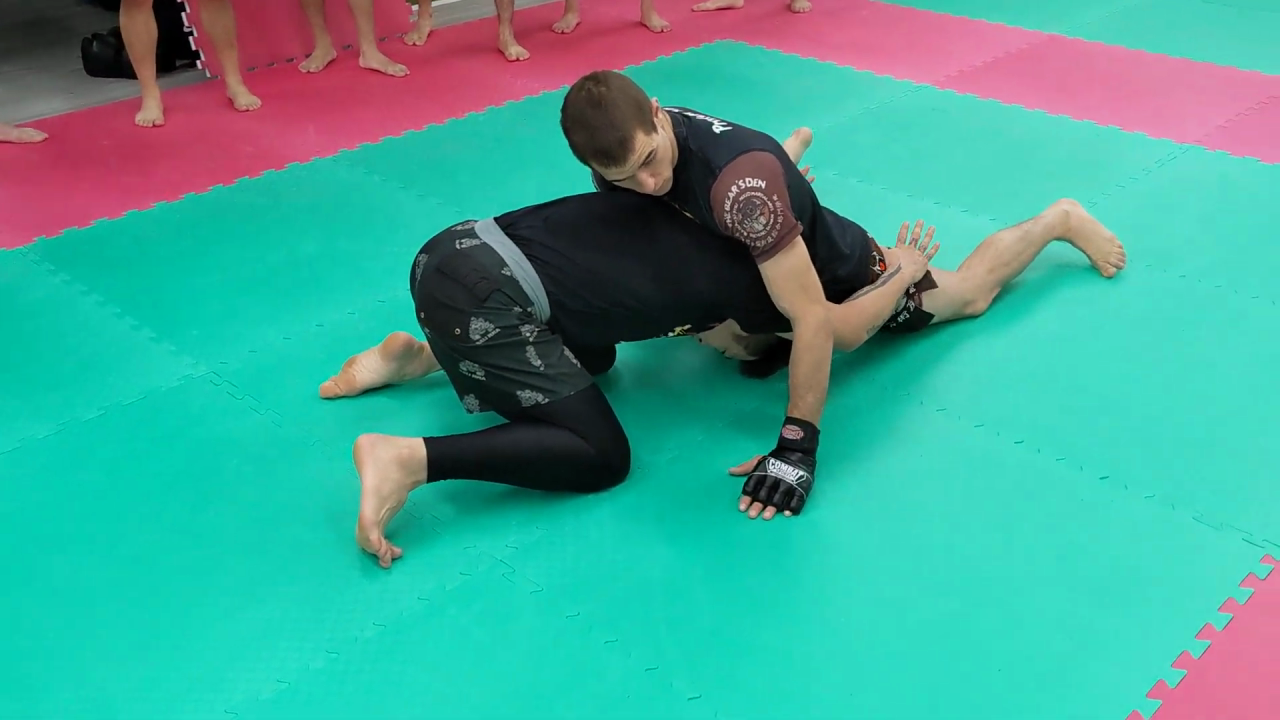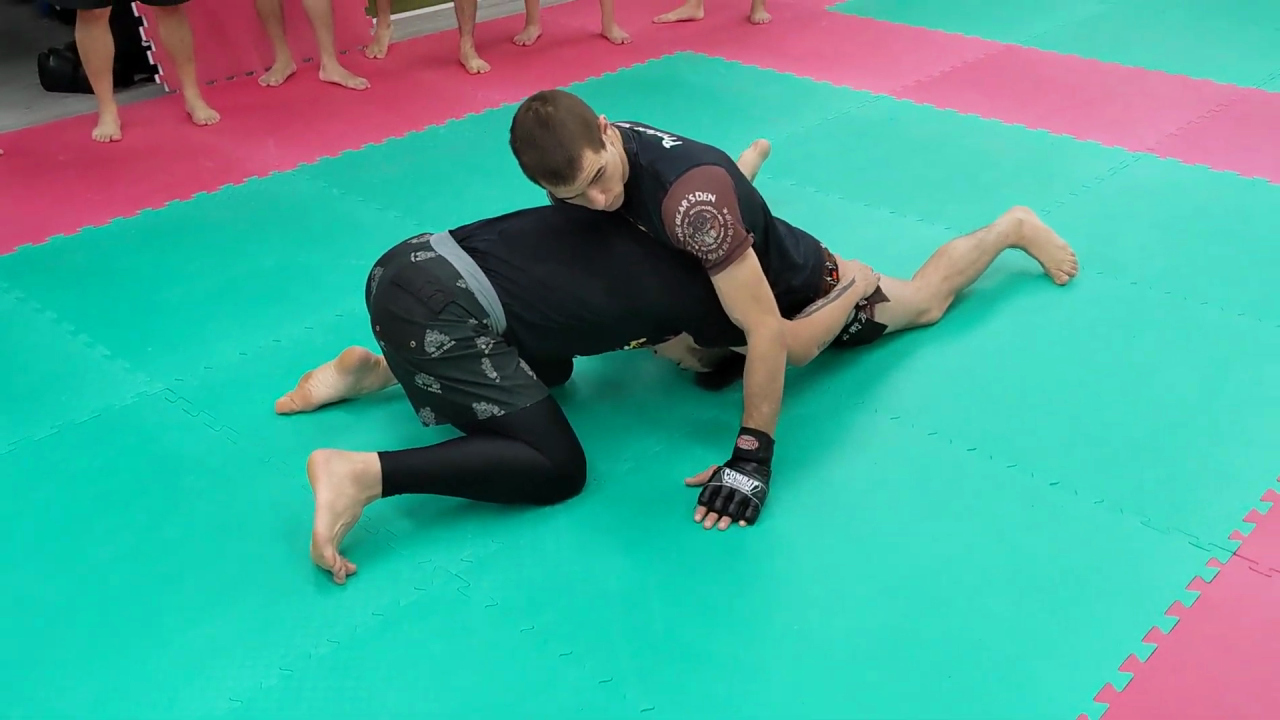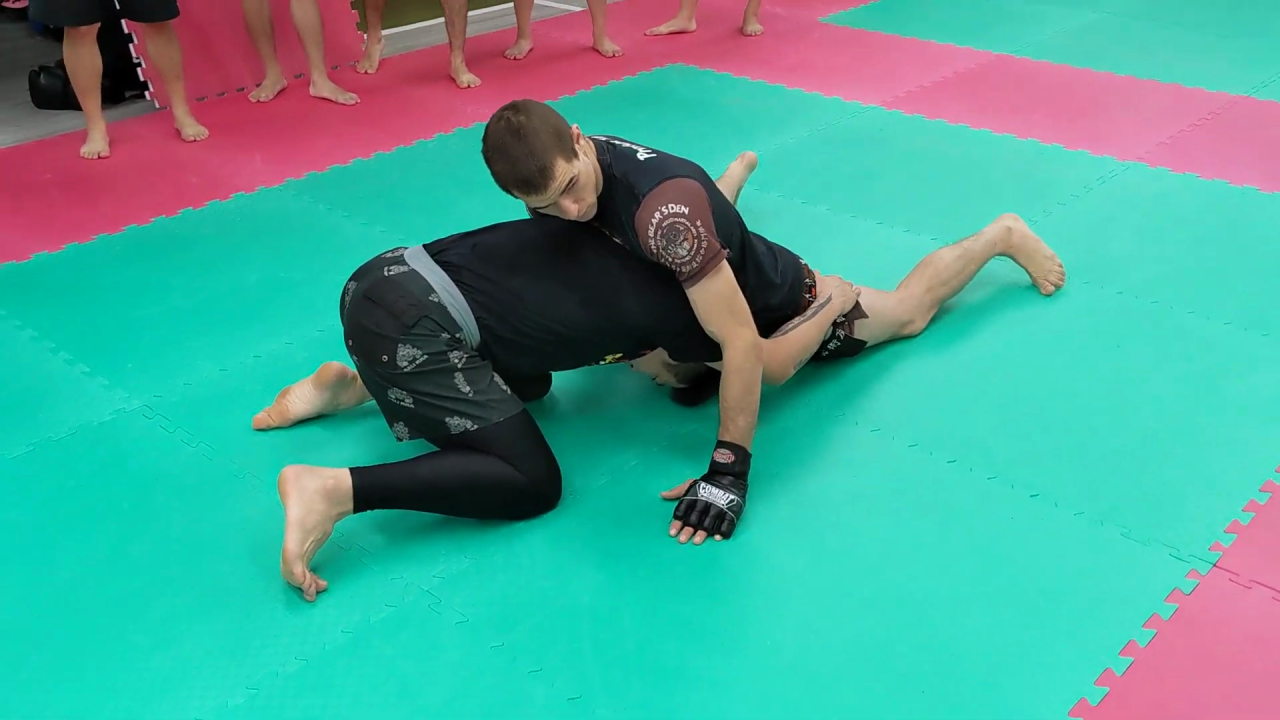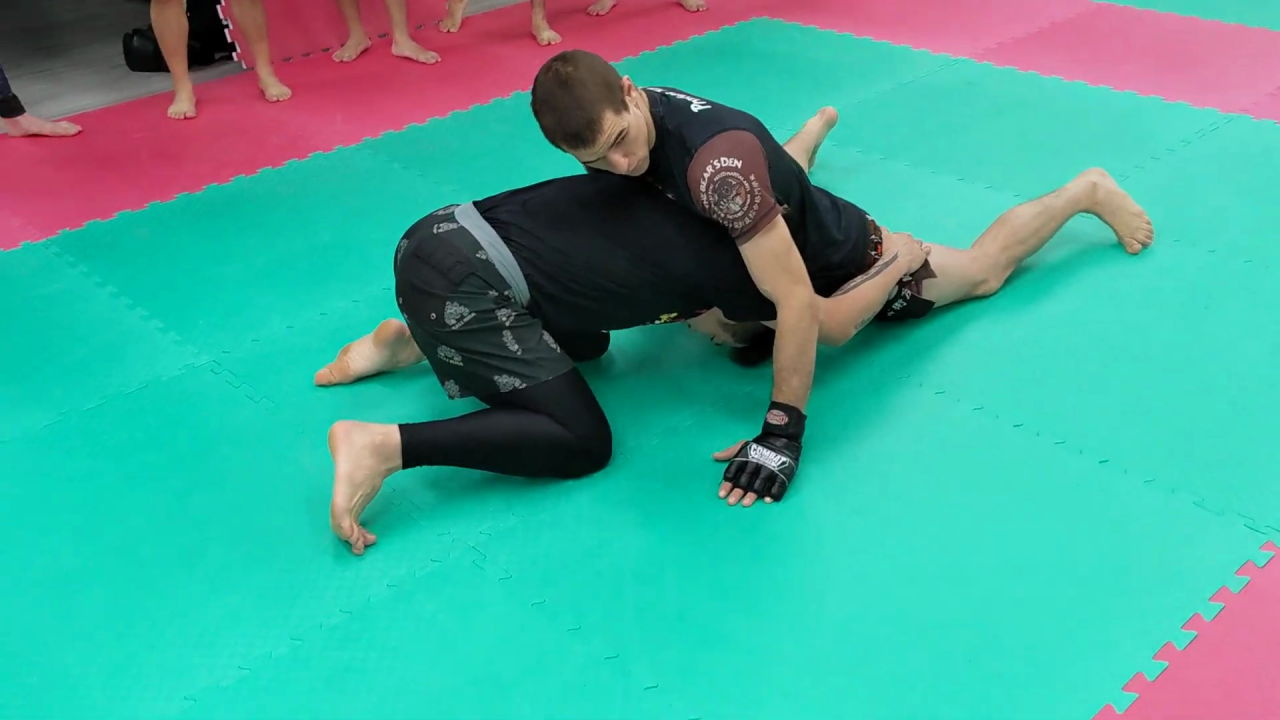
dt=0.5s
person 1, frame 1
left shoulder: (674, 208)
right shoulder: (732, 275)
right elbow: (840, 331)
right wrist: (908, 271)
left hip: (456, 248)
right hip: (485, 297)
left knee: (588, 356)
right knee: (598, 455)
left ankle: (414, 355)
right ankle: (408, 458)
person 1, frame 2
right shoulder: (708, 296)
right elbow: (797, 344)
right wrist: (849, 289)
left hip: (414, 266)
right hip: (440, 306)
right knee: (548, 451)
left ankle: (366, 370)
right ankle: (358, 471)
person 1, frame 3
left shoulder: (605, 238)
right shoulder: (665, 306)
right elbow: (773, 363)
right wrist: (835, 300)
left hip: (389, 275)
right hip: (412, 322)
left knee: (526, 382)
right knee: (528, 482)
left ankle: (348, 385)
right ankle: (334, 489)
person 1, frame 4
left shoulder: (658, 194)
right shoulder: (718, 263)
right elbow: (829, 325)
right wrist: (900, 261)
left hip: (442, 232)
right hip: (466, 280)
left knee: (584, 342)
right knee: (579, 440)
left ankle: (404, 340)
right ankle: (384, 443)
person 2, frame 1
left shoulder: (739, 183)
right shoulder: (623, 150)
left elbow: (812, 318)
left wrist: (797, 444)
left hip: (838, 269)
right hip: (750, 264)
left knee: (971, 291)
left ankle: (1058, 221)
right ankle: (790, 157)
person 2, frame 2
left shoulder: (691, 197)
right shoulder: (576, 163)
left elbow: (765, 329)
left wrist: (752, 453)
left hip: (793, 281)
right hip: (706, 275)
right ankle: (748, 161)
person 2, frame 3
left shoulder: (664, 211)
right shoulder: (554, 174)
left elbow: (741, 342)
left wrist: (729, 468)
left hip: (773, 297)
right hip: (692, 291)
left knee: (908, 309)
right ankle: (737, 172)
person 2, frame 4
left shoulder: (718, 164)
right shoulder: (613, 124)
left elbow: (797, 301)
left wrist: (782, 430)
left hip: (837, 254)
right hip: (774, 231)
left knee: (983, 269)
left ankle: (1086, 191)
right ankle: (814, 129)
